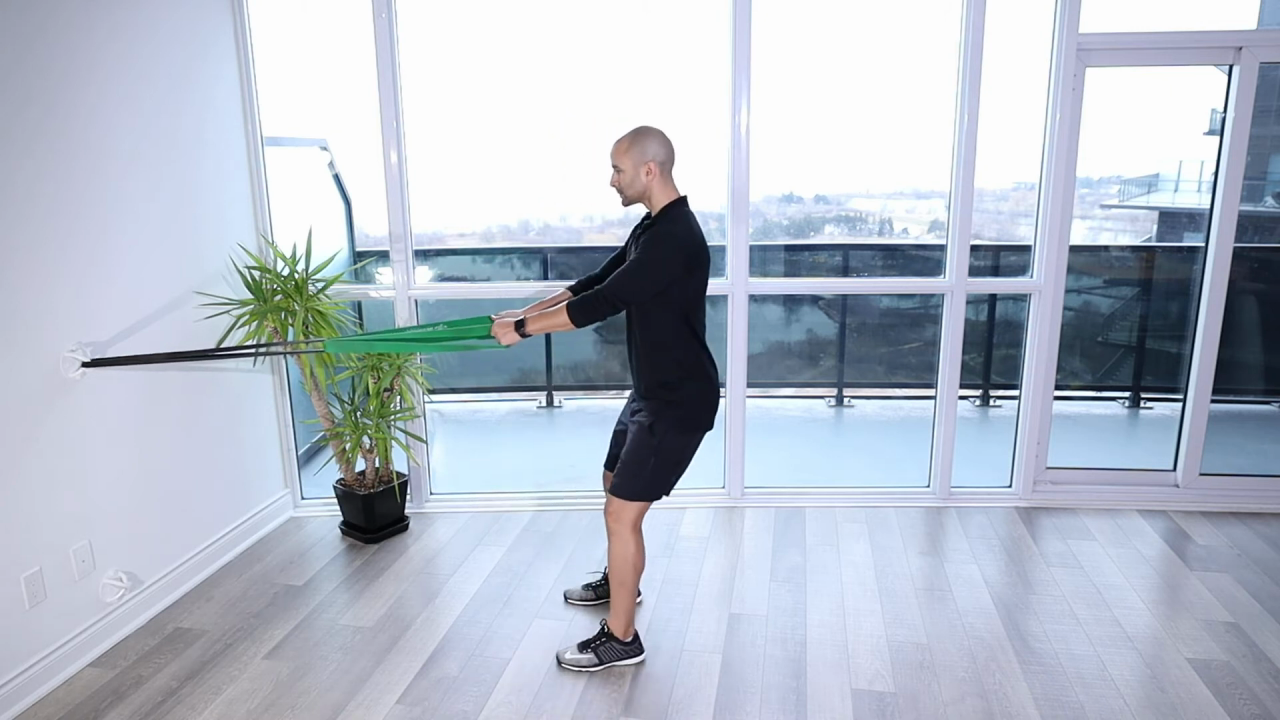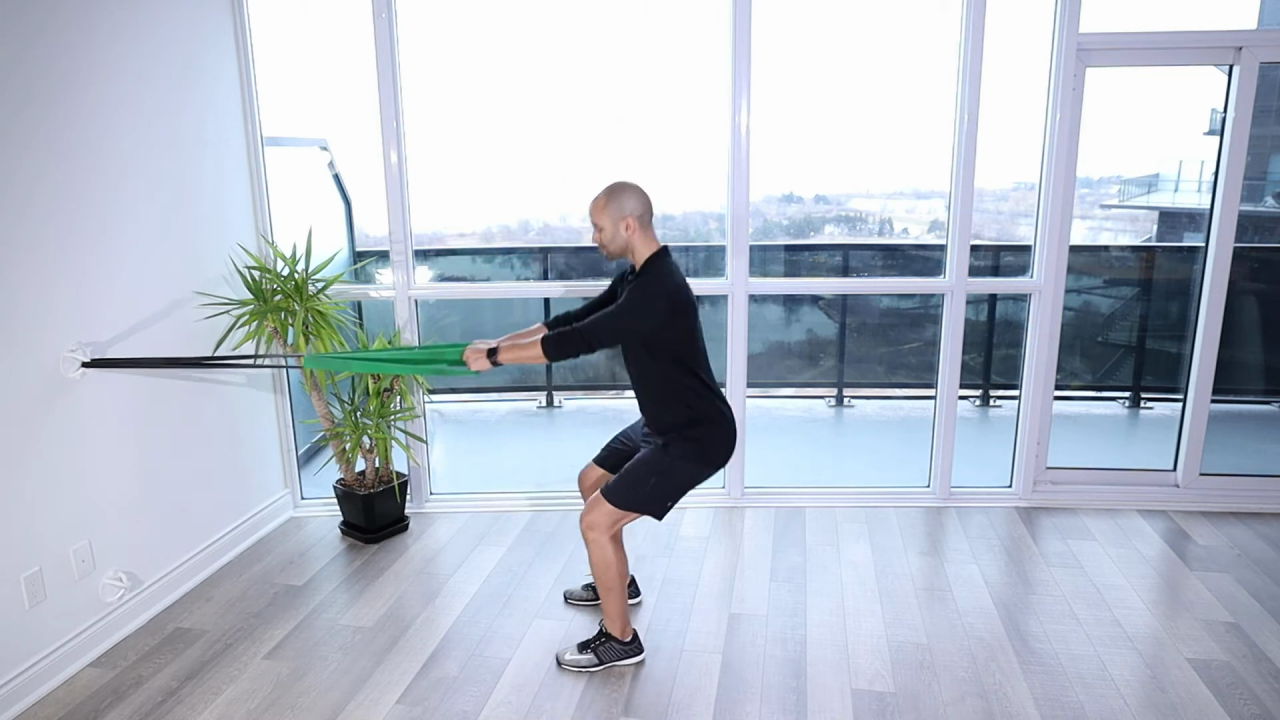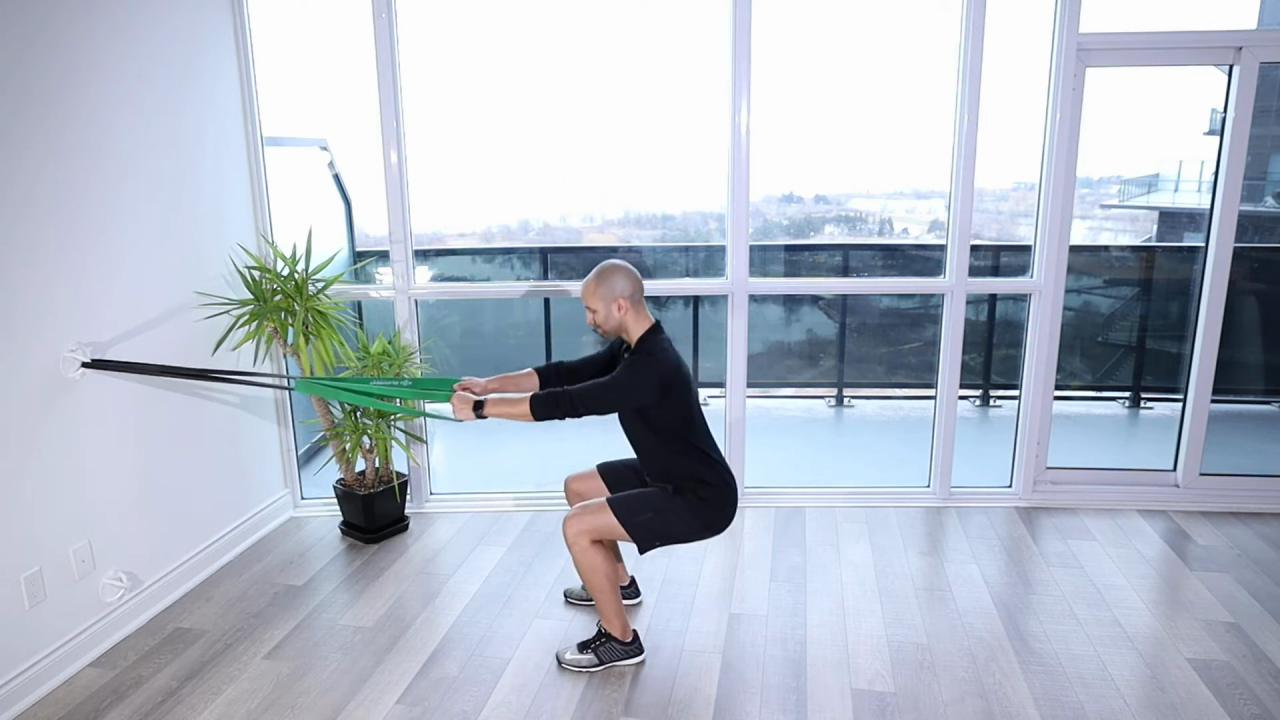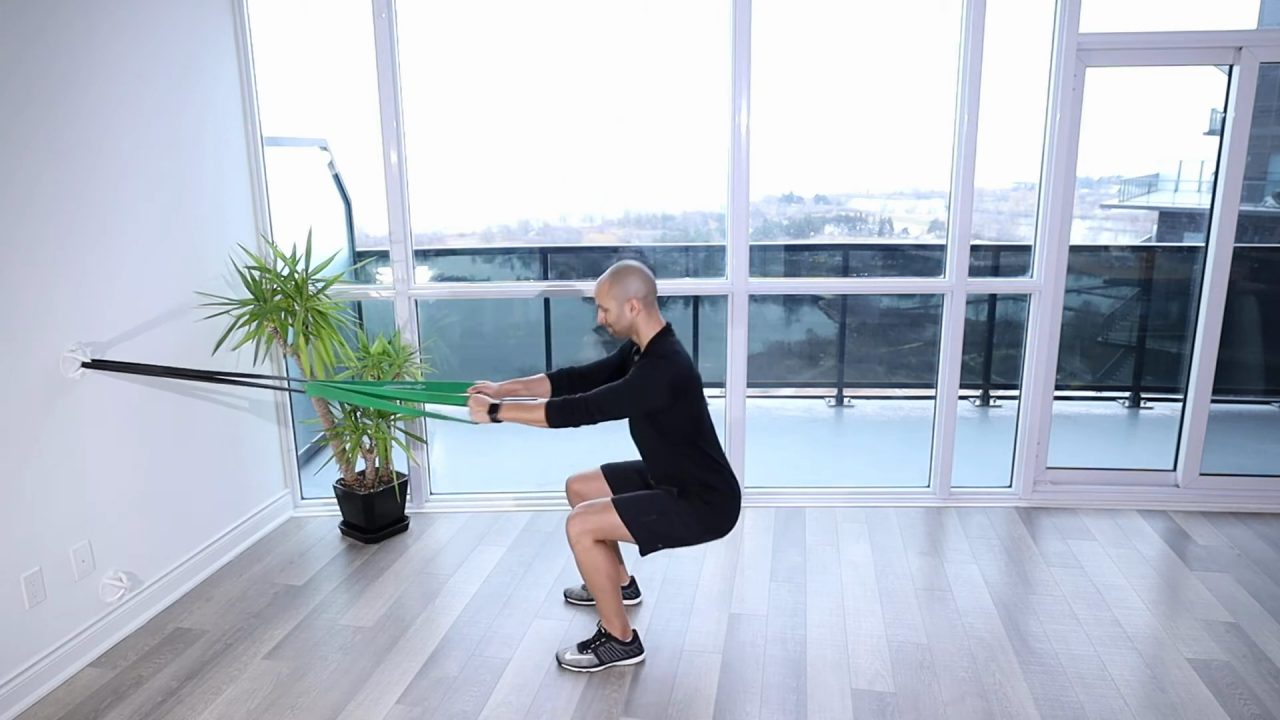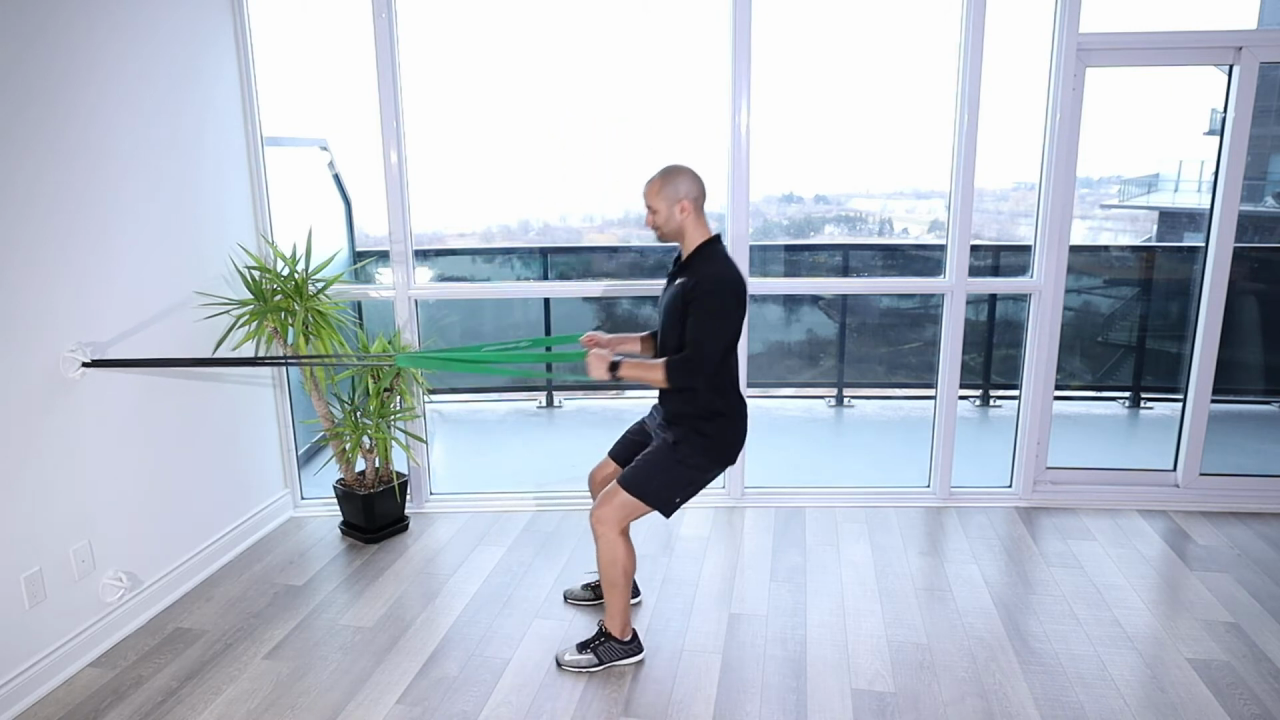
dt=0.4s
person 1, frame 1
left shoulder: (676, 237)
right shoulder: (651, 228)
left elbow: (605, 302)
right elbow: (597, 282)
left wrist: (523, 329)
right wrist: (527, 312)
left hip: (678, 401)
right hip: (651, 392)
left knee: (622, 512)
right knee: (615, 486)
left ankle: (620, 638)
right ankle: (618, 582)
person 1, frame 2
left shoulder: (658, 290)
right shoulder: (637, 278)
left elbow: (580, 341)
right elbow: (577, 320)
left wrist: (496, 356)
right wrist: (502, 342)
left hip: (695, 438)
right hip: (665, 422)
left knee: (597, 521)
right knee: (592, 481)
left ankle: (619, 638)
right ankle: (619, 582)
person 1, frame 3
left shoulder: (651, 368)
right shoulder: (634, 348)
left elbow: (568, 403)
right elbow: (567, 374)
left wrist: (481, 408)
right wrist: (490, 383)
left hip: (700, 500)
right hip: (672, 476)
left knee: (578, 527)
right knee: (578, 487)
left ankle: (619, 640)
right ankle: (619, 582)
person 1, frame 4
left shoulder: (663, 371)
right shoulder: (644, 351)
left elbow: (582, 411)
right elbow: (578, 380)
left wrist: (496, 412)
right wrist: (502, 388)
left hip: (704, 505)
right hip: (675, 481)
left knee: (582, 526)
right knee: (579, 488)
left ankle: (619, 639)
right ankle: (620, 583)
person 1, frame 5
left shoulder: (717, 279)
right shoulder: (688, 265)
left elbow: (692, 369)
left wrist: (615, 367)
right wrist: (614, 342)
left hip: (705, 433)
right hip: (671, 417)
left knee: (606, 514)
right knee: (600, 482)
left ankle: (618, 637)
right ankle: (619, 582)
